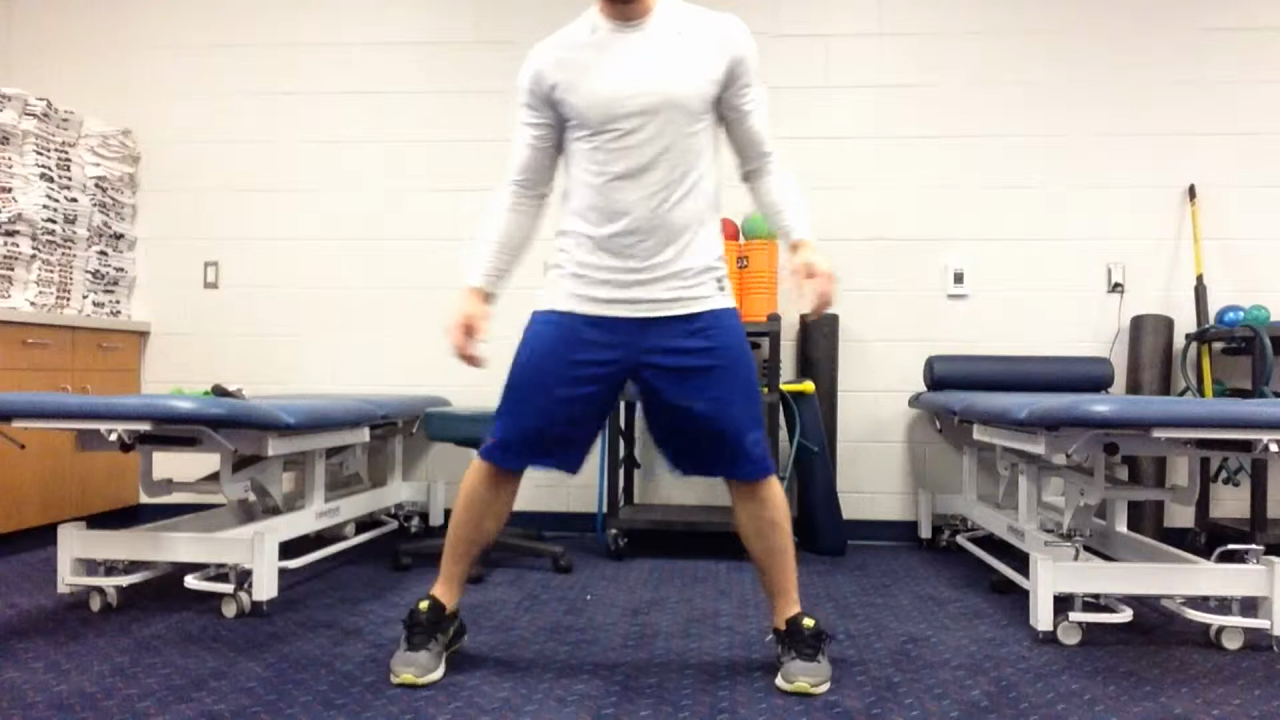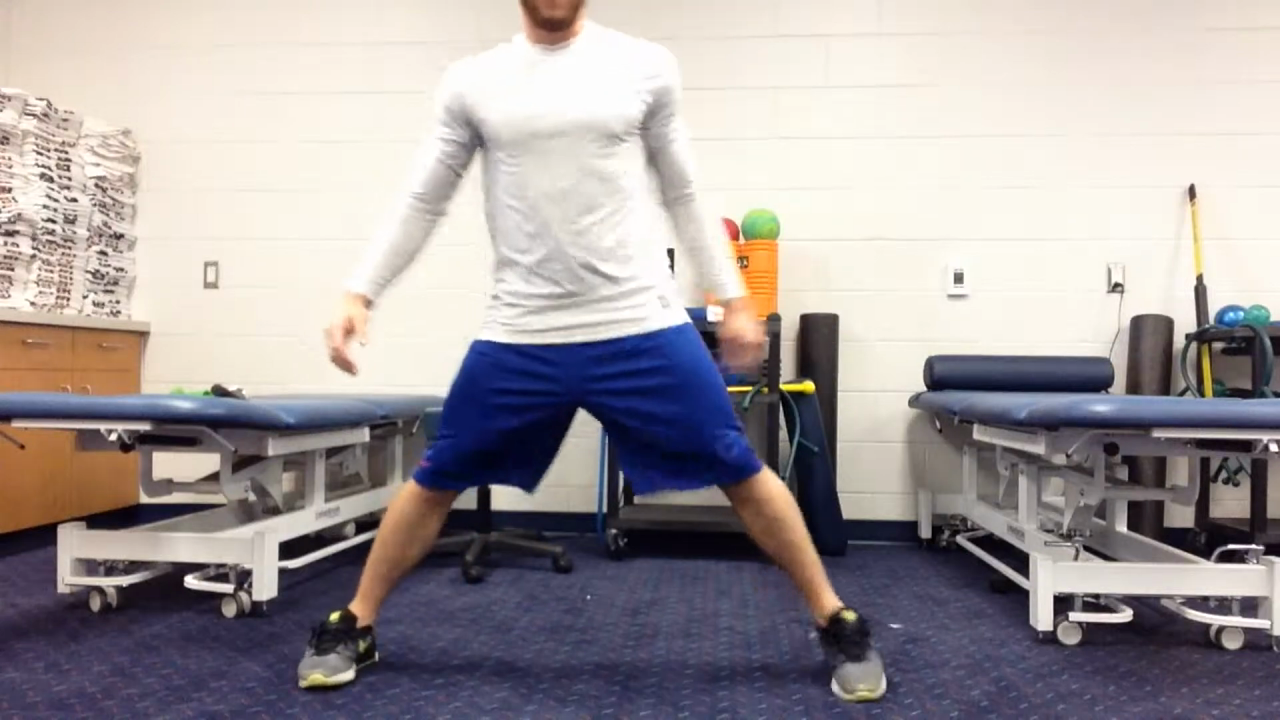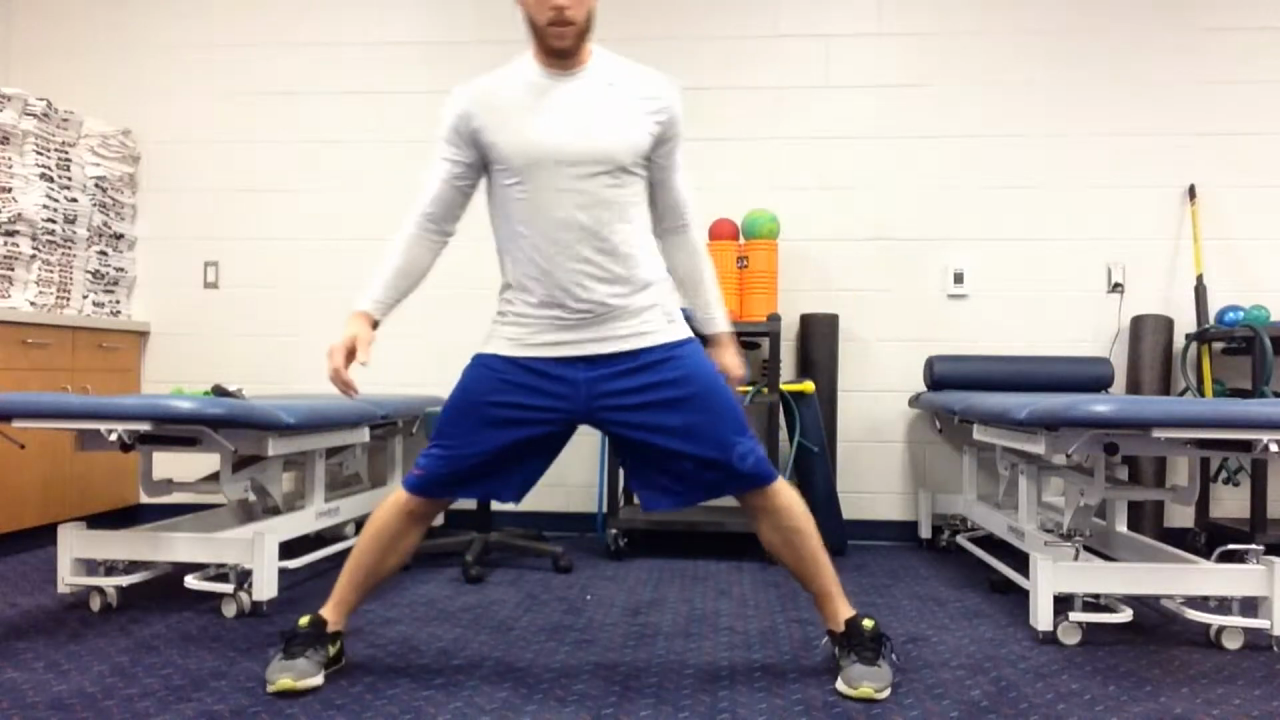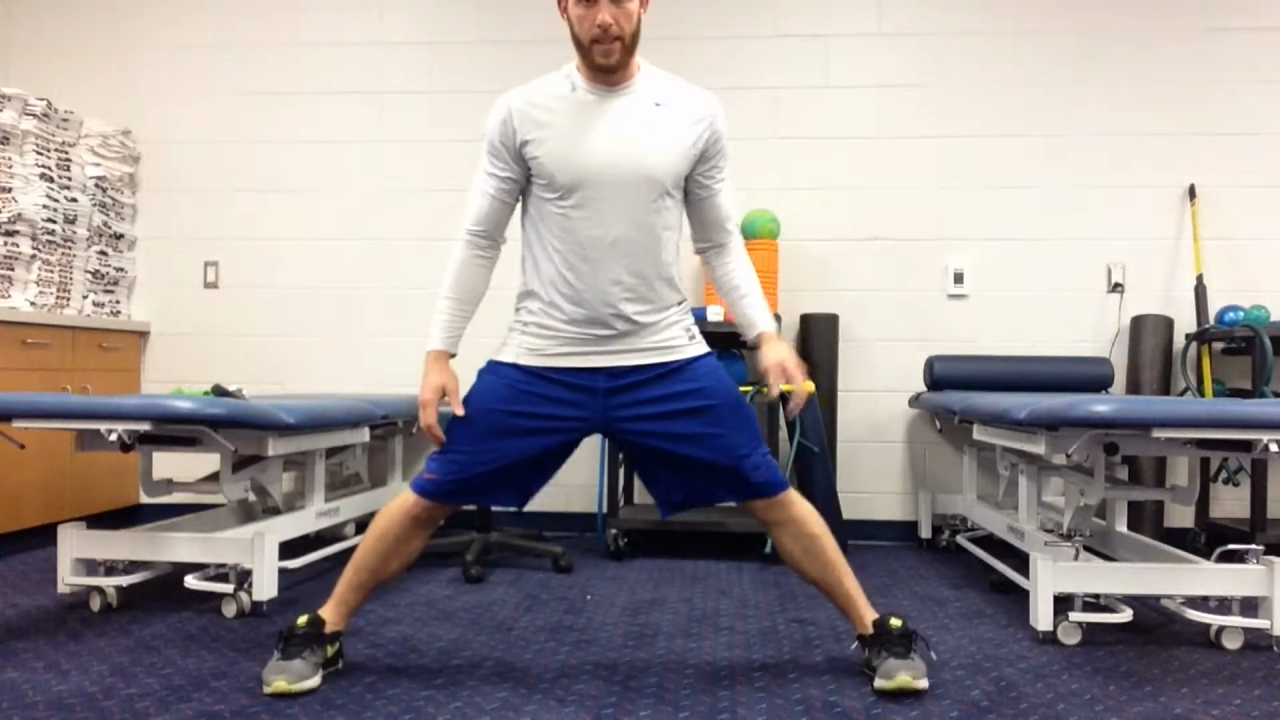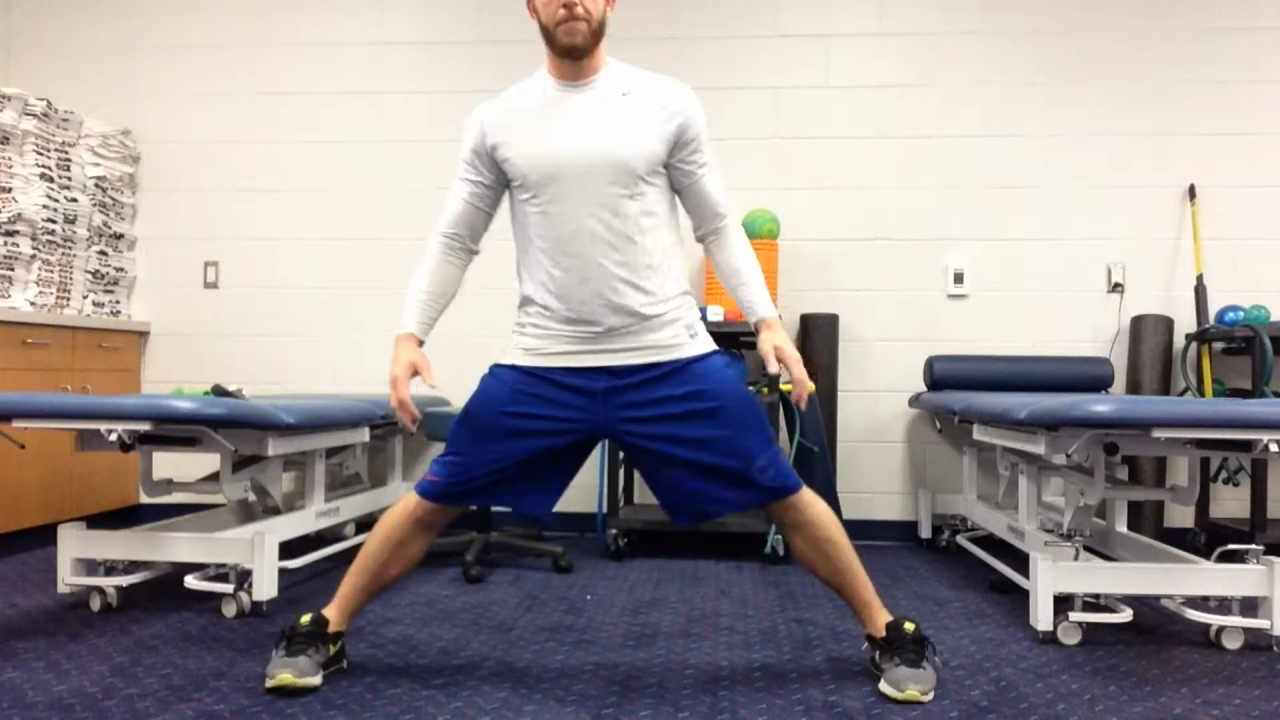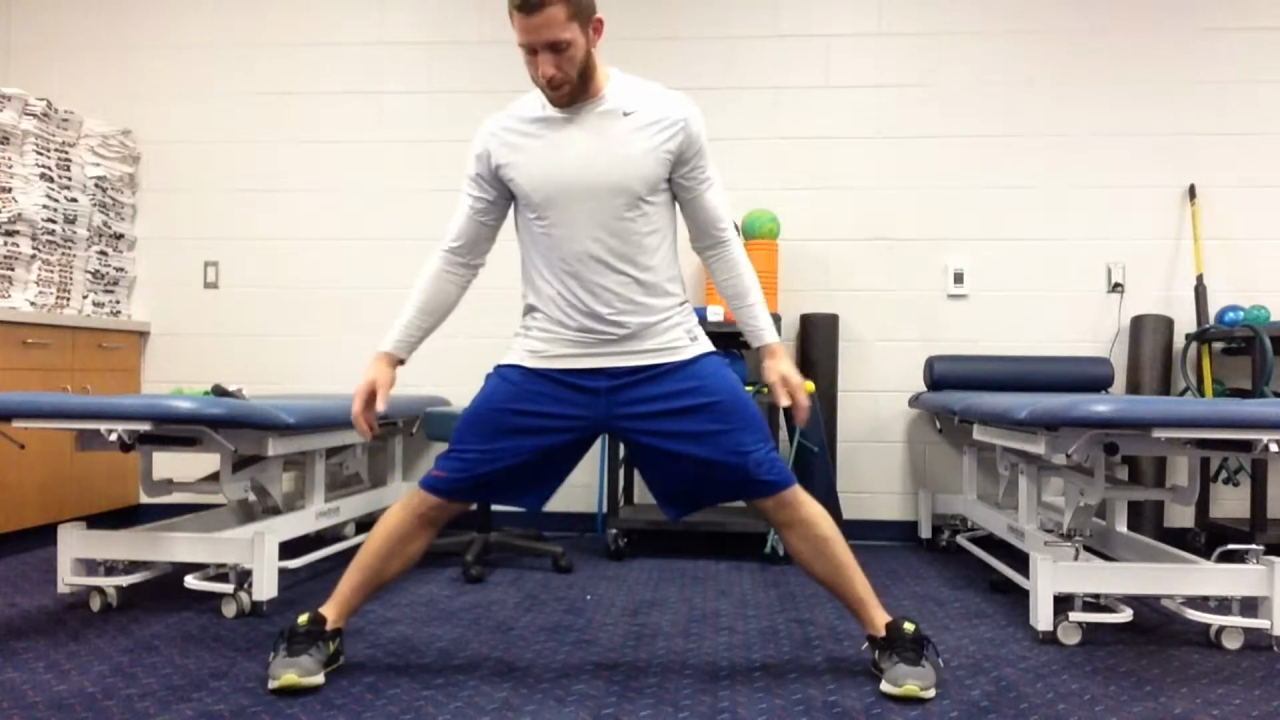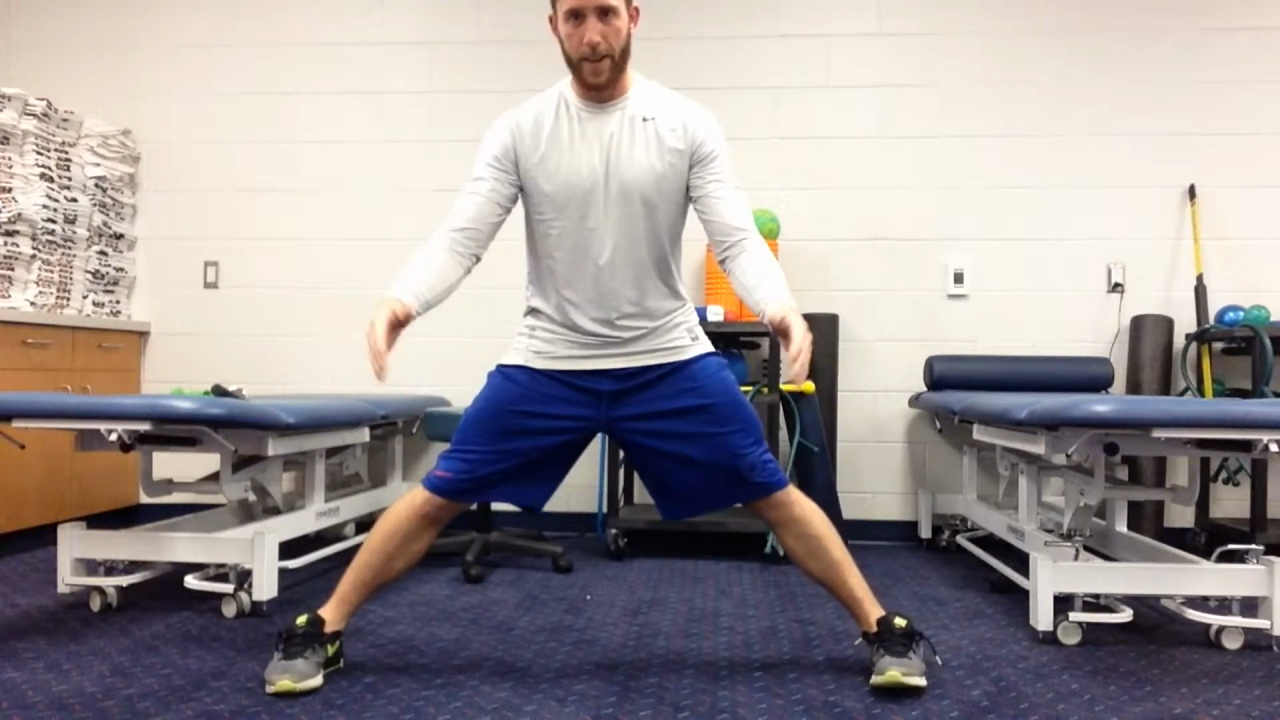
dt=0.7s
person 1, frame 1
right shoulder: (553, 59)
left elbow: (759, 160)
right elbow: (523, 188)
left wrist: (800, 242)
right wrist: (479, 289)
left hip: (695, 307)
right hip: (579, 307)
left knee: (750, 468)
right knee: (502, 457)
left ankle: (795, 629)
right ankle: (438, 616)
person 1, frame 2
left shoulder: (645, 66)
right shoulder: (471, 81)
left elbow: (683, 195)
right elbow: (423, 202)
left wrist: (732, 297)
right wrist: (359, 294)
left hip: (641, 328)
right hip: (518, 336)
left knee: (743, 472)
right knee: (435, 481)
left ankle: (837, 625)
right ankle: (352, 626)
person 1, frame 3
left shoulder: (651, 96)
right shoulder: (479, 104)
left elbow: (674, 227)
right elbow: (430, 225)
left wrist: (720, 332)
right wrist: (366, 315)
left hip: (649, 346)
right hip: (524, 354)
left knee: (757, 482)
right knee: (423, 492)
left ankle: (849, 630)
right ankle: (323, 632)
person 1, frame 4
left shoulder: (695, 112)
right shoulder: (521, 112)
left elbow: (720, 243)
right elbow: (480, 241)
left wrist: (766, 335)
right wrist: (439, 352)
left hip: (668, 361)
right hip: (540, 364)
left knee: (771, 494)
right knee: (430, 498)
left ankle: (876, 632)
right ankle: (320, 632)
person 1, frame 5
left shoulder: (667, 103)
right shoulder: (498, 120)
left elbow: (716, 228)
right elbow: (454, 241)
left wrist: (766, 320)
right wrist: (410, 334)
left hip: (670, 361)
right hip: (542, 368)
left knee: (782, 496)
right knee: (435, 501)
left ankle: (889, 635)
right ankle: (323, 631)
person 1, frame 6
left shoulder: (670, 117)
right shoulder: (501, 137)
left elbow: (717, 242)
right elbow: (458, 258)
left wrist: (769, 344)
right wrist: (391, 352)
left hip: (668, 362)
right hip: (546, 369)
left knee: (777, 493)
right knee: (434, 497)
left ankle: (888, 635)
right ankle: (321, 629)
person 1, frame 7
left shoulder: (688, 126)
right shoulder: (520, 131)
left elbow: (737, 241)
right elbow: (461, 239)
left wrist: (781, 310)
right wrist: (403, 301)
left hip: (669, 363)
right hip: (548, 367)
left knee: (771, 495)
right knee: (440, 496)
left ankle: (883, 630)
right ankle: (321, 630)
